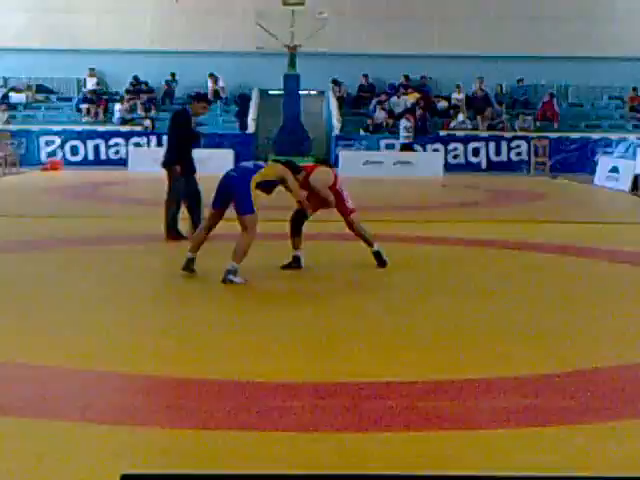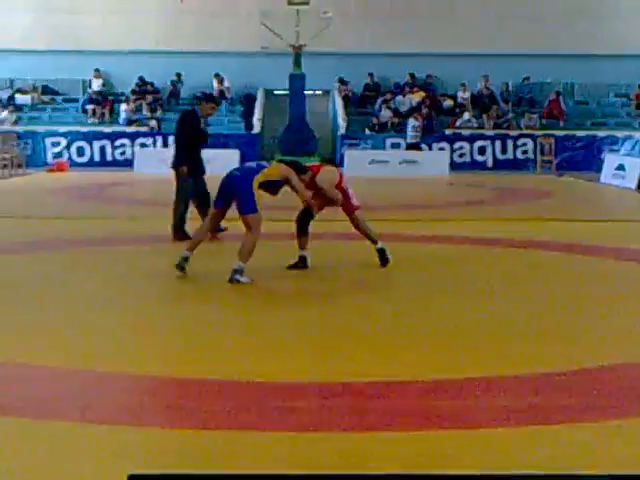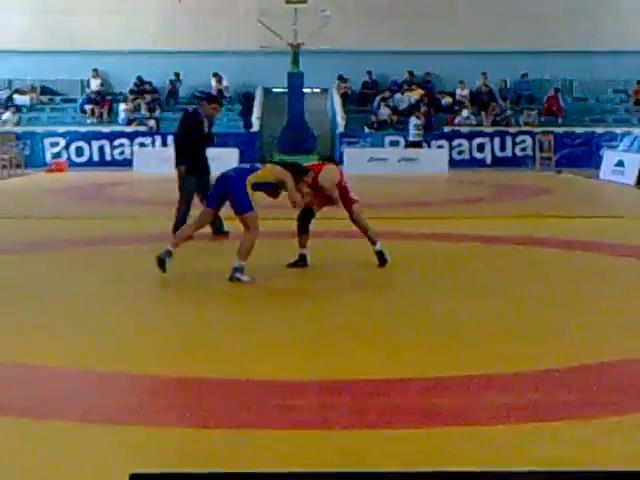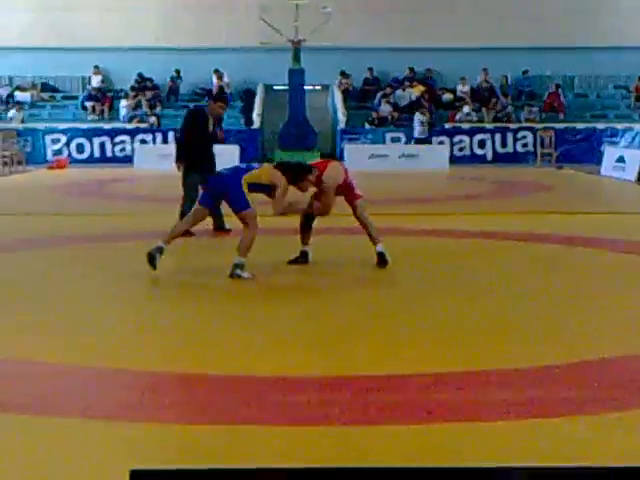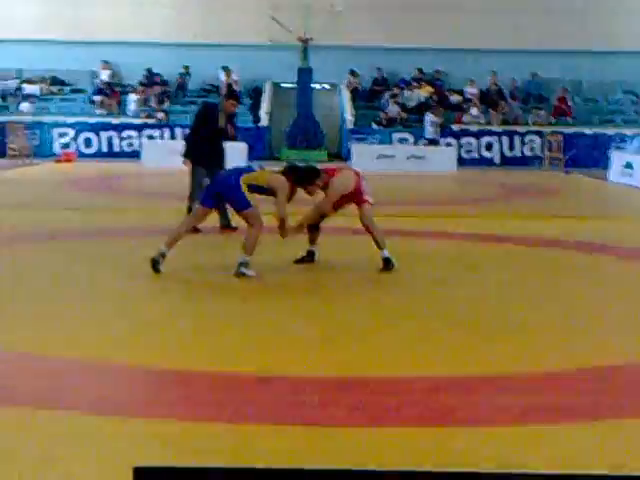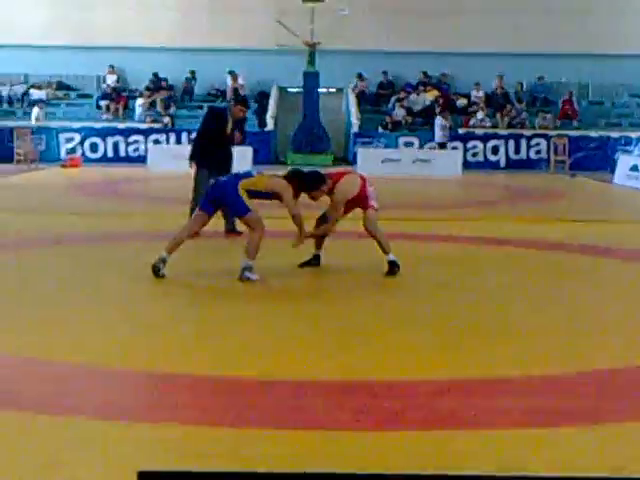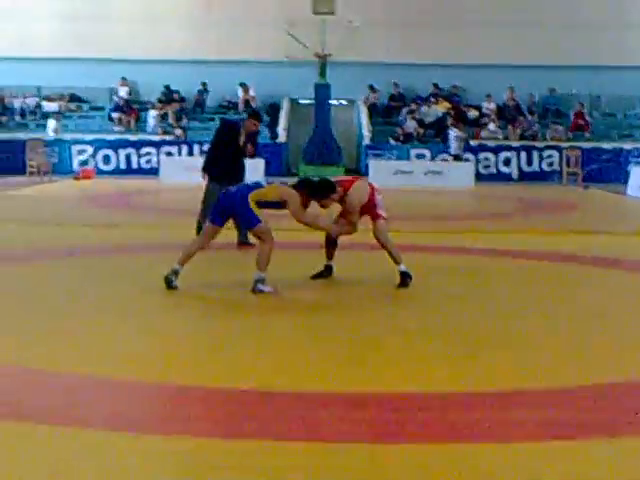
dt=0.1s
person 1, frame 1
left shoulder: (269, 167)
right shoulder: (285, 171)
left elbow: (267, 189)
right elbow: (300, 196)
right wrist: (307, 208)
left hip: (228, 178)
right hip: (243, 184)
left knee: (210, 222)
right knee: (249, 230)
left ankle: (190, 259)
right ankle: (231, 272)
person 1, frame 2
left shoulder: (270, 167)
right shoulder: (290, 172)
left elbow: (272, 190)
right elbow: (305, 196)
right wrist: (312, 207)
left hip: (230, 177)
right hip: (245, 184)
left knee: (211, 222)
right knee: (254, 230)
left ankle: (185, 258)
right ankle: (237, 272)
person 1, frame 3
left shoulder: (272, 170)
right shoulder: (286, 175)
left elbow: (274, 194)
right elbow: (297, 201)
left hip: (225, 178)
right hip: (239, 184)
left knee: (200, 222)
right knee: (252, 228)
left ankle: (168, 252)
right ankle: (237, 270)
person 1, frame 4
left shoulder: (269, 172)
right shoulder: (282, 179)
left elbow: (273, 195)
right elbow: (277, 209)
right wrist: (298, 209)
left hip: (219, 178)
right hip: (234, 183)
left knee: (191, 219)
right knee: (251, 225)
left ankle: (159, 249)
right ankle: (238, 267)
person 1, frame 5
left shoulder: (274, 177)
right shoulder: (283, 182)
left elbow: (284, 200)
right elbow: (281, 213)
right wrist: (283, 228)
left hip: (221, 179)
right hip: (234, 185)
left knee: (191, 221)
right knee: (256, 224)
left ankle: (161, 254)
right ankle: (243, 266)
person 1, frame 6
left shoulder: (275, 181)
right shoulder: (285, 186)
left elbow: (290, 203)
right elbow: (294, 212)
right wrist: (302, 232)
left hip: (220, 184)
right hip: (233, 189)
left knee: (192, 226)
right knee: (257, 228)
left ankle: (162, 260)
right ankle: (247, 270)
person 1, frame 7
left shoulder: (283, 190)
right shoulder: (292, 195)
left elbow: (301, 212)
right elbow: (302, 217)
right wrist: (330, 228)
left hip: (228, 195)
right hip: (242, 201)
left knee: (203, 238)
right knee: (267, 240)
left ankle: (173, 272)
right ankle: (259, 282)
person 2, frame 1
left shoulder: (191, 118)
right shoulder: (179, 115)
right elbow: (173, 140)
left wrist: (195, 136)
right wrist: (175, 163)
left hip: (186, 162)
right hip: (176, 163)
left knee: (194, 195)
right knee: (175, 197)
left ankle: (197, 227)
right ankle: (171, 230)
person 2, frame 2
left shoulder: (201, 119)
right shoulder: (187, 116)
right elbow: (179, 140)
left wrist: (204, 137)
right wrist: (181, 163)
left hip: (195, 163)
right hip: (185, 164)
left knee: (203, 196)
right knee: (183, 197)
right ankle: (178, 231)
person 2, frame 3
left shoulder: (208, 120)
right shoulder: (189, 116)
right elbow: (179, 140)
left wrist: (210, 138)
right wrist: (180, 163)
left hip: (200, 164)
right hip: (187, 165)
left knee: (208, 196)
right knee: (186, 197)
left ankle: (217, 227)
right ankle: (179, 229)
person 2, frame 4
left shoulder: (217, 118)
right shoulder: (194, 113)
right elbow: (183, 137)
left wrist: (219, 136)
right wrist: (180, 159)
left hip: (207, 161)
right hip: (191, 161)
right knee: (190, 194)
left ankle: (218, 224)
person 2, frame 5
left shoulder: (231, 115)
right shoulder: (206, 109)
left elbow: (231, 135)
right elbow: (193, 131)
left wrist: (231, 133)
right wrist: (188, 153)
left hip: (216, 158)
right hip: (199, 157)
right knee: (197, 190)
left ankle: (224, 222)
person 2, frame 6
left shoulder: (240, 120)
right shoulder: (215, 113)
right elbow: (200, 135)
right wrist: (194, 156)
left hip: (223, 161)
right hip: (206, 160)
right knee: (200, 192)
left ankle: (230, 226)
person 2, frame 7
left shoulder: (253, 133)
right shoulder: (228, 126)
right elbow: (214, 146)
right wrist: (206, 168)
left hip: (235, 174)
right hip: (217, 172)
right knee: (209, 204)
left ankle: (243, 238)
right ankle: (201, 235)
person 3, frame 1
left shoulder: (314, 180)
left elbow: (331, 203)
left hip: (335, 190)
right hip: (317, 192)
left knee: (353, 225)
right knee: (296, 219)
left ankle: (376, 251)
right ankle: (297, 259)
person 3, frame 2
left shoulder: (320, 180)
right shoulder: (304, 173)
left elbow: (338, 200)
left hip: (339, 188)
right hip: (324, 190)
left knee: (358, 221)
right knee: (302, 219)
left ankle: (380, 248)
right ankle: (302, 259)
person 3, frame 3
left shoulder: (323, 181)
left elbow: (336, 200)
left hip: (341, 185)
right hip: (323, 189)
left knee: (357, 218)
right knee: (303, 217)
left ankle: (378, 251)
right ankle: (303, 257)
person 3, frame 4
left shoulder: (326, 180)
left elbow: (326, 210)
left hip: (345, 183)
right hip: (327, 187)
left knee: (360, 215)
right knee: (306, 215)
left ankle: (380, 252)
right ankle: (304, 254)
person 3, frame 5
left shoulder: (334, 186)
right shoulder: (318, 176)
left elbow: (319, 212)
left wrist: (296, 228)
left hip: (359, 190)
right hip: (343, 193)
left knee: (367, 221)
right knee: (314, 218)
left ankle: (386, 258)
right ankle: (310, 253)
person 3, frame 6
left shoulder: (339, 193)
left elbow: (330, 227)
left wrist: (307, 235)
left hip: (365, 194)
right hip: (349, 197)
left knee: (370, 226)
right knee: (321, 222)
left ankle: (392, 261)
right ankle: (316, 257)
person 3, frame 7
left shoulder: (351, 199)
left elbow: (353, 228)
left hip: (373, 201)
right hip: (358, 203)
left knee: (380, 237)
right knee: (331, 233)
left ankle: (404, 272)
right ankle: (328, 268)
